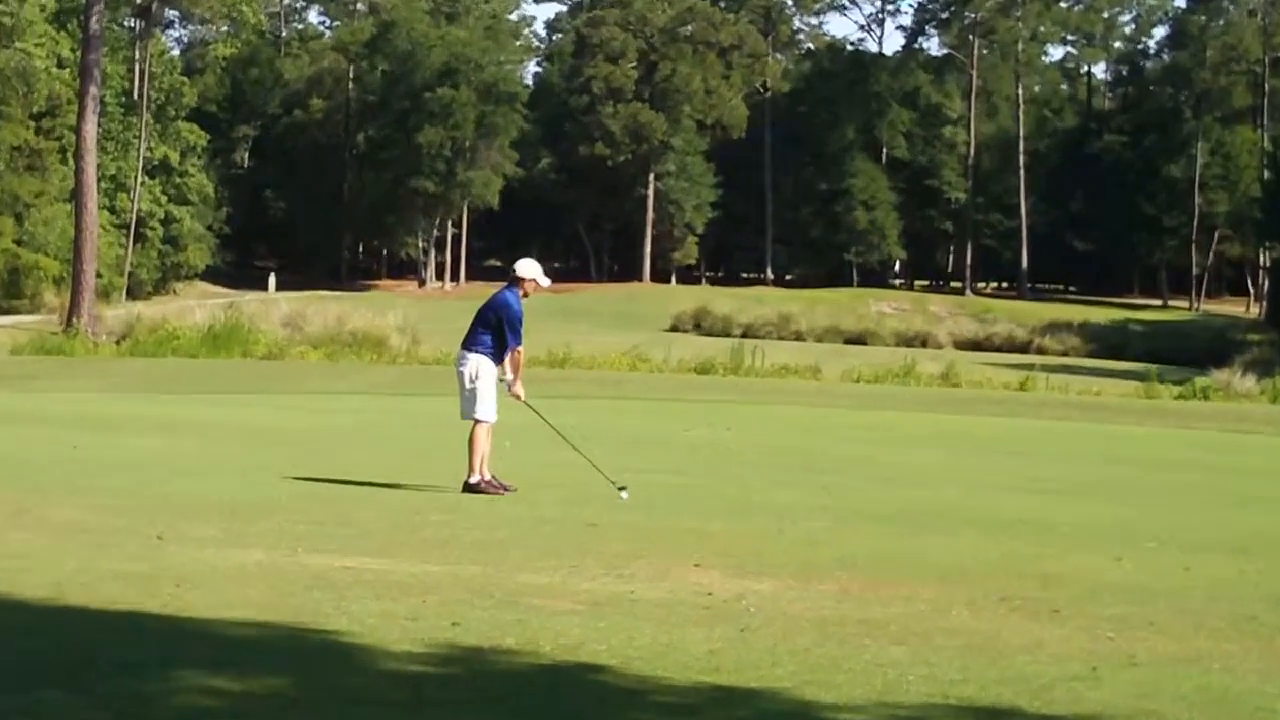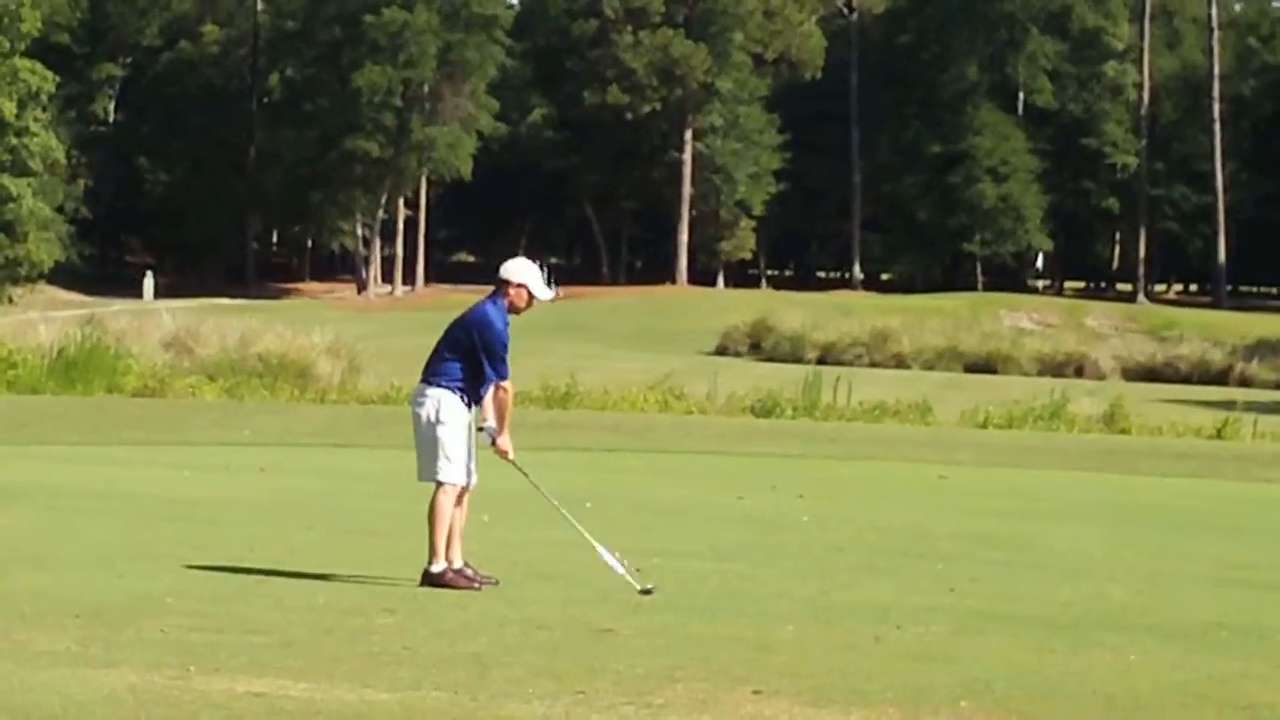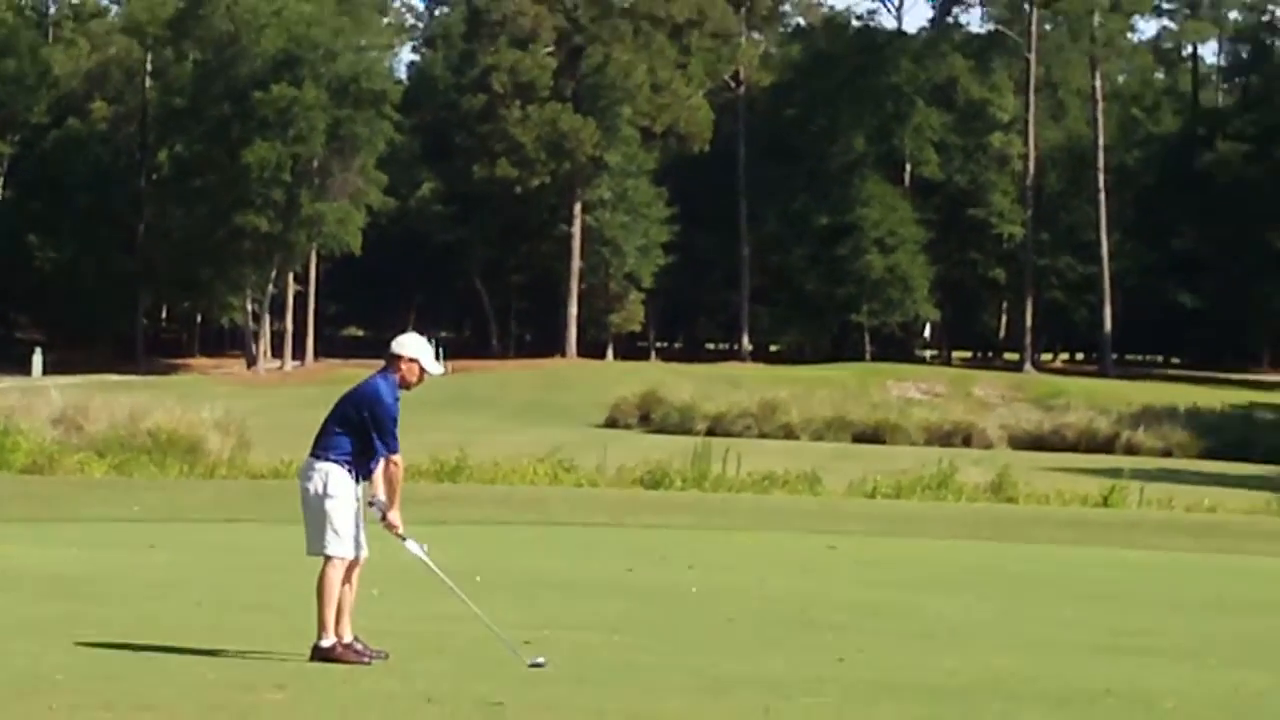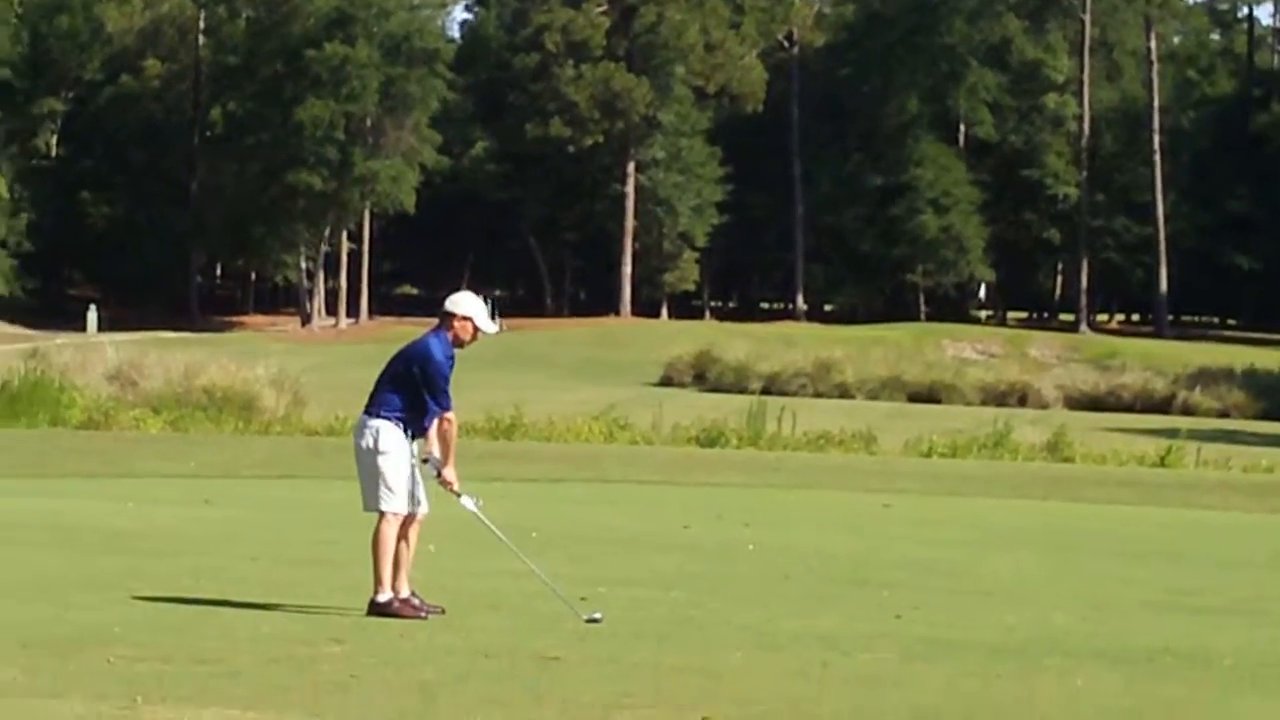
dt=0.5s
person 1, frame 1
left shoulder: (506, 298)
right shoulder: (510, 304)
left elbow: (505, 344)
right elbow: (517, 349)
left wrist: (508, 375)
right wrist: (517, 382)
left hip: (483, 361)
right hip: (478, 361)
left knee: (488, 420)
right knee: (482, 420)
person 1, frame 2
left shoulder: (489, 315)
right shoulder: (490, 320)
left elbow: (487, 378)
right elbow: (503, 386)
left wrist: (490, 422)
right wrist: (504, 433)
left hip: (454, 403)
right hip: (442, 401)
left knee: (464, 484)
right knee: (449, 483)
person 1, frame 3
left shoulder: (381, 390)
right shoulder: (380, 394)
left elbow: (377, 453)
right elbow: (394, 460)
left wrist: (379, 498)
right wrist: (394, 509)
left hip: (343, 477)
right hip: (331, 475)
left knee: (355, 558)
right knee: (337, 557)
left ankle: (344, 638)
right ankle: (326, 642)
person 1, frame 4
left shoulder: (438, 350)
right shoulder: (432, 352)
left elbow: (432, 411)
right elbow: (447, 418)
left wrist: (435, 454)
right wrist: (449, 466)
left hip: (400, 436)
right hip: (384, 433)
left knee: (414, 513)
right knee: (393, 513)
left ankle: (402, 592)
right ankle: (383, 596)
